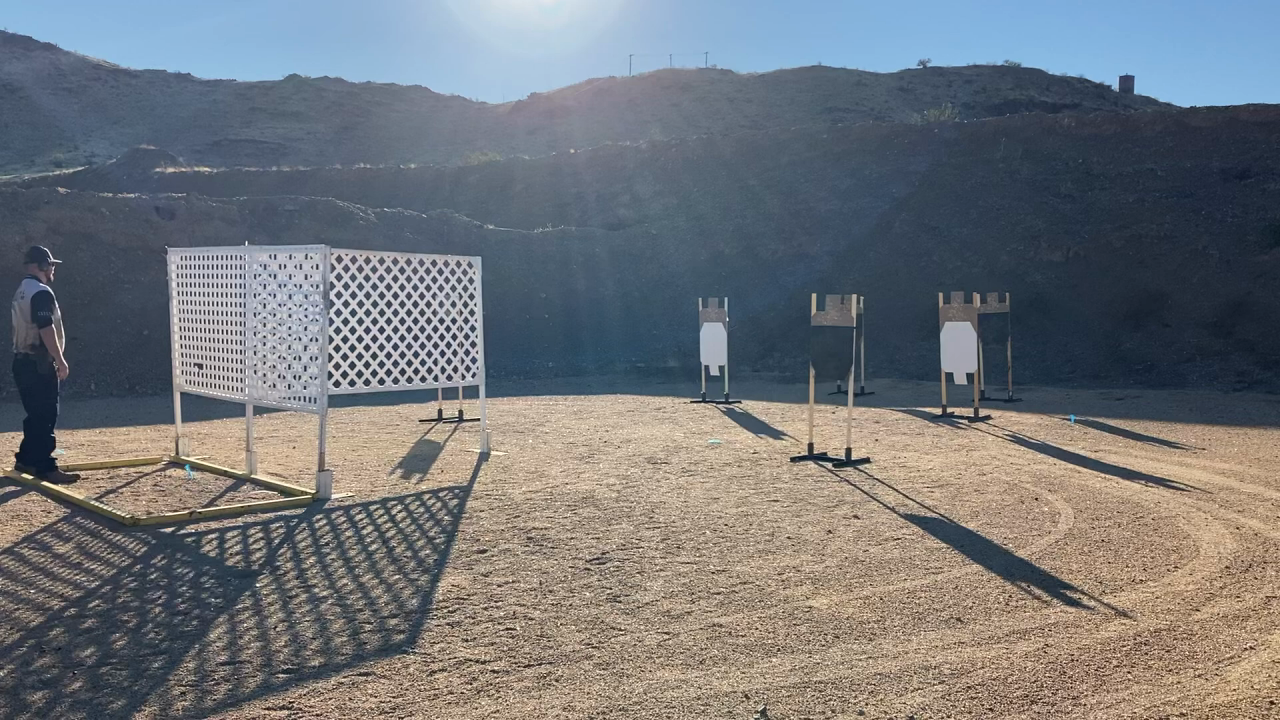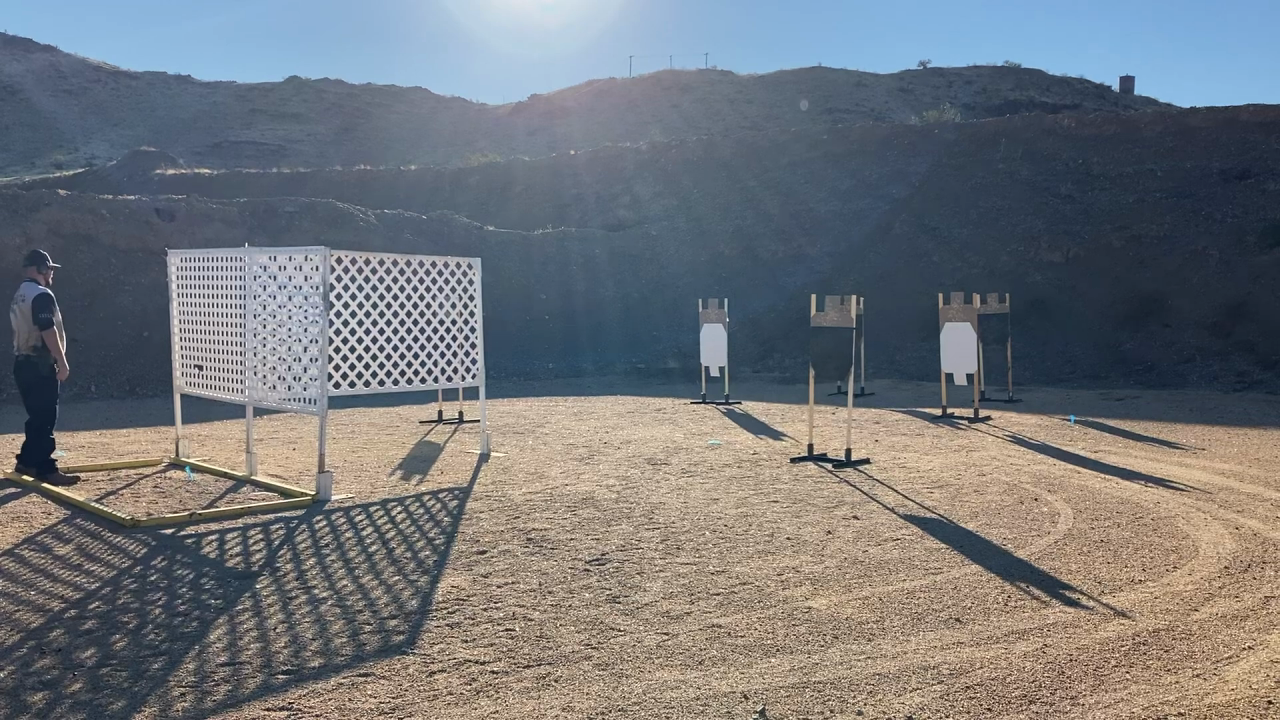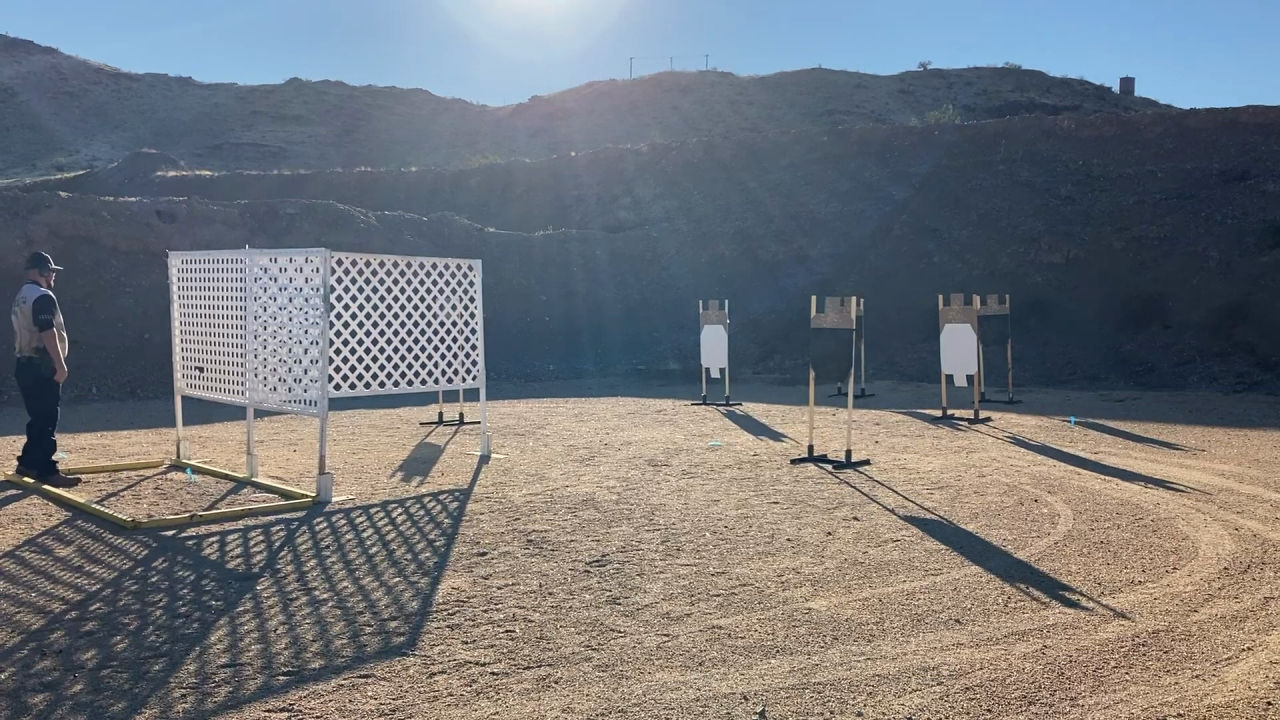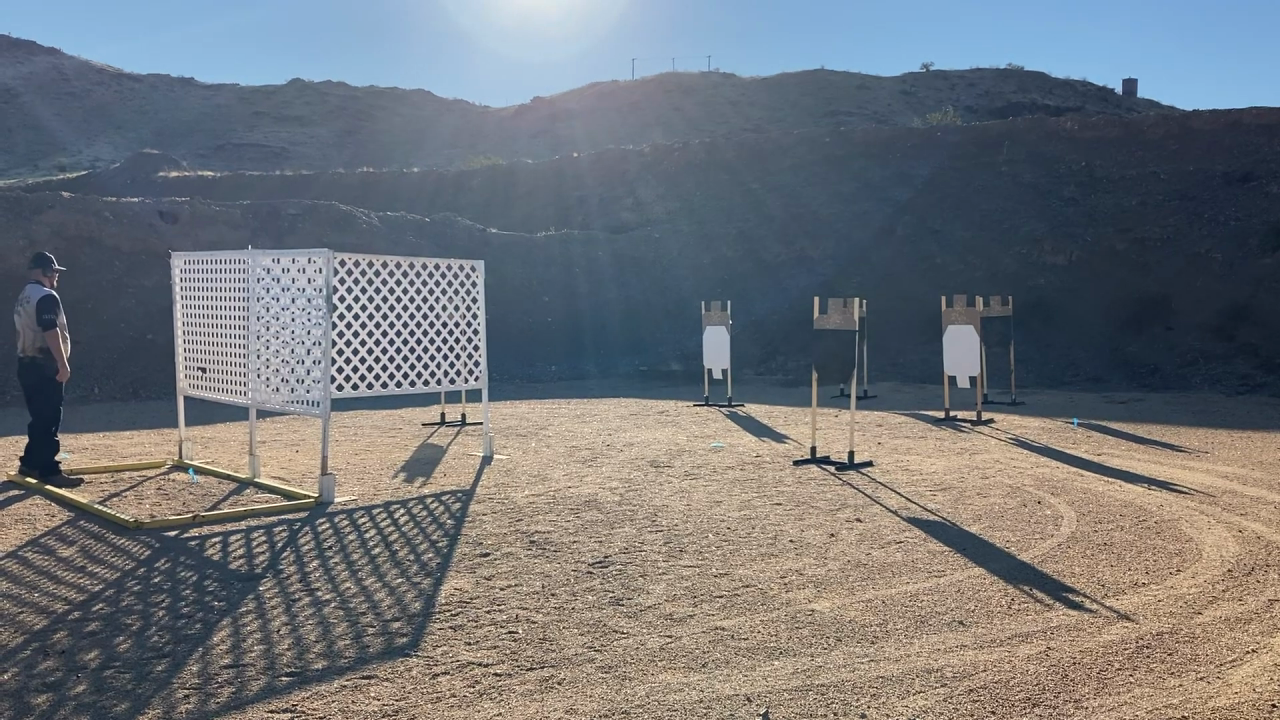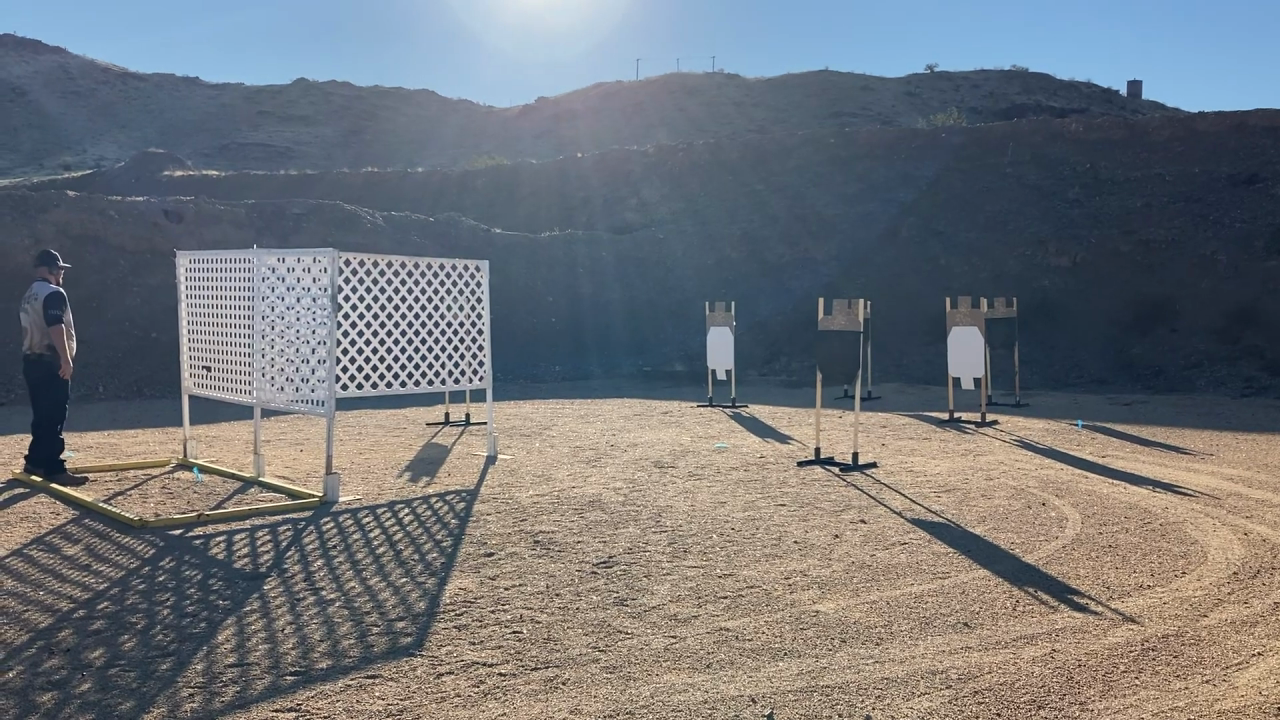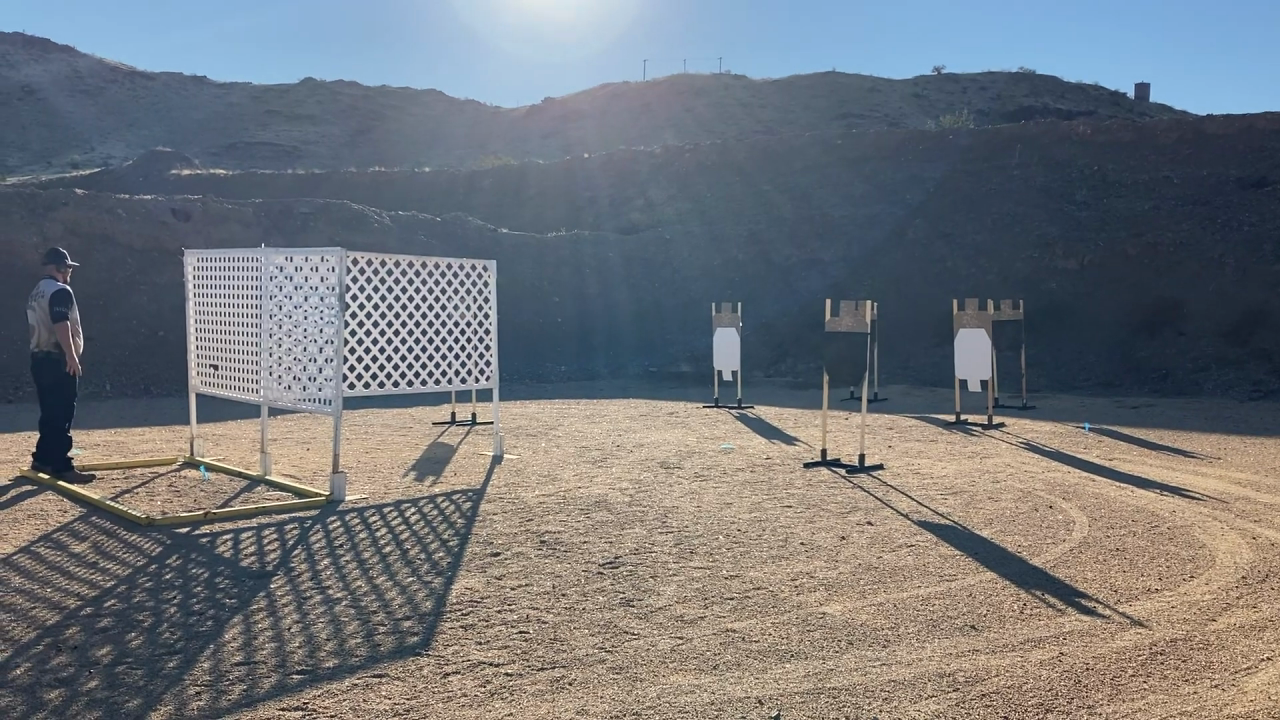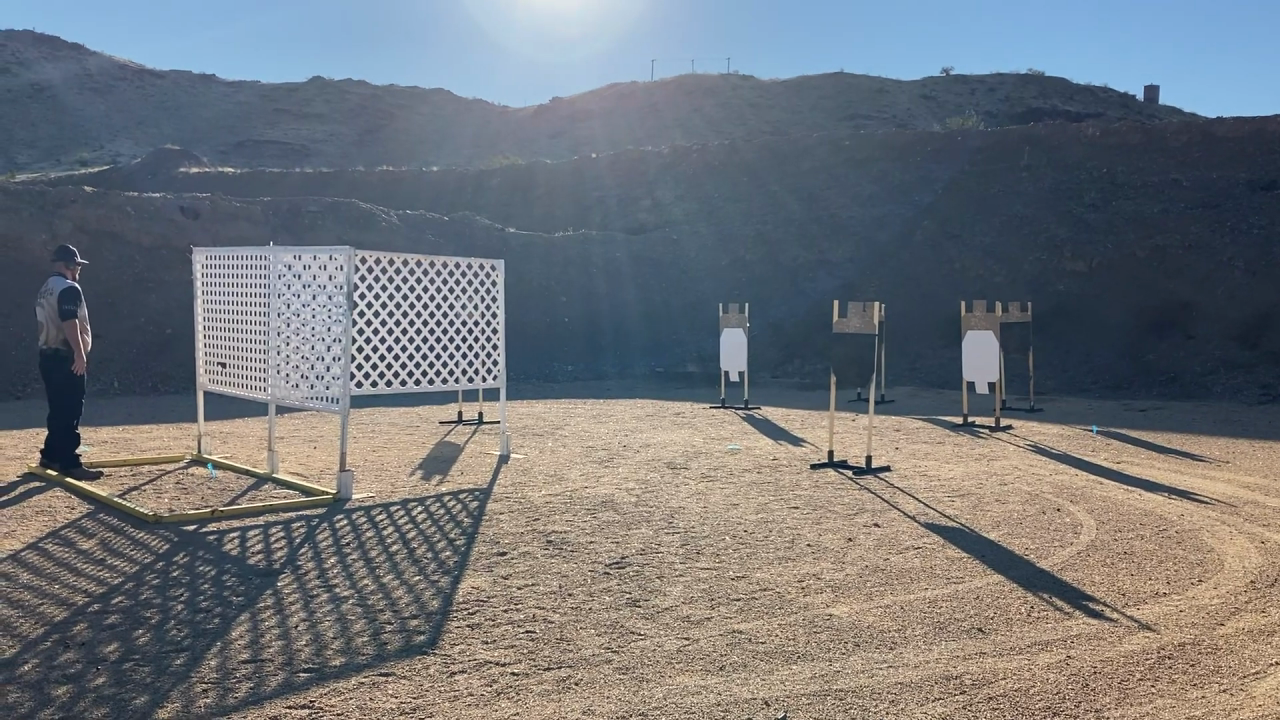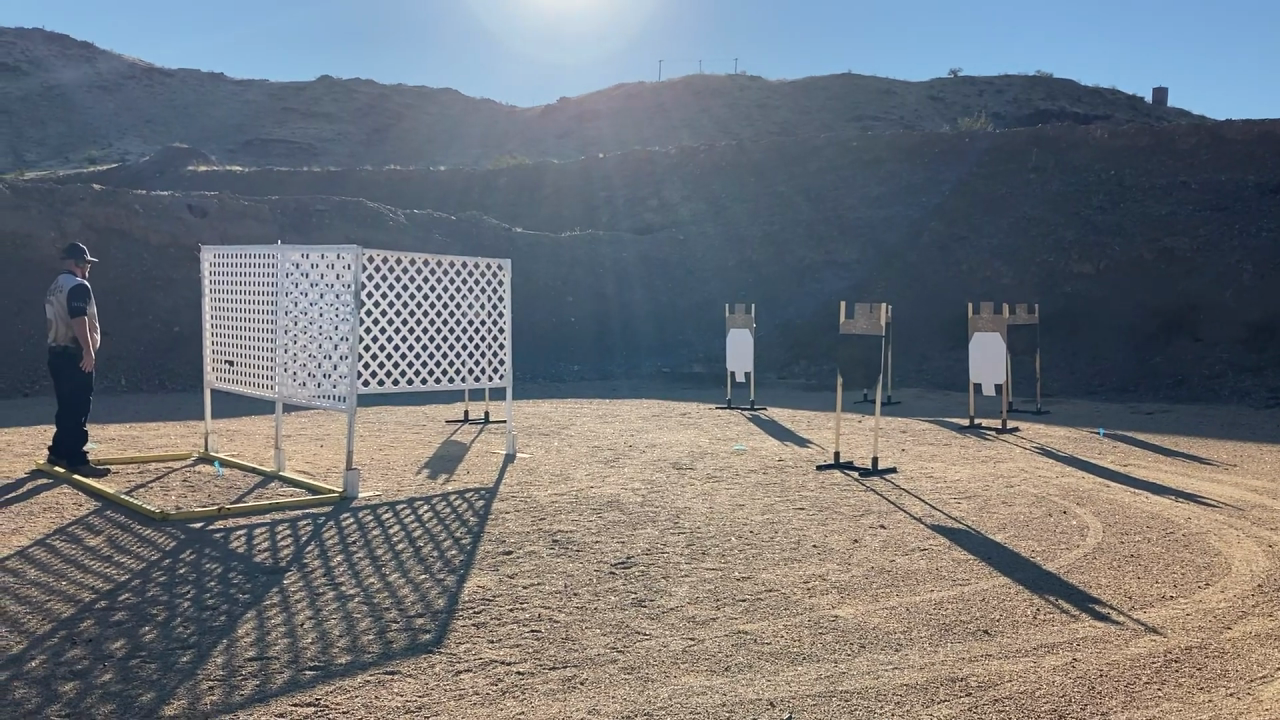
dt=0.4s
person 1, frame 1
left shoulder: (22, 291)
right shoulder: (41, 292)
right elbow: (46, 329)
right wrist: (60, 360)
left hip: (23, 361)
right hip: (38, 363)
left knee: (35, 415)
right knee: (45, 416)
left ankle: (26, 460)
right ankle: (45, 467)
person 1, frame 2
left shoulder: (19, 296)
right shoulder: (41, 295)
right elbow: (48, 332)
right wrist: (62, 361)
left hip: (23, 363)
right hip: (39, 365)
left knee: (36, 416)
right knee: (45, 417)
left ankle: (27, 461)
right ankle: (45, 469)
person 1, frame 3
left shoulder: (20, 297)
right shoulder: (42, 296)
right elbow: (48, 333)
right wrist: (60, 364)
left hip: (25, 364)
right hip: (41, 366)
left knee: (38, 418)
right knee: (46, 419)
left ankle: (28, 463)
right ankle: (46, 470)
person 1, frame 4
left shoulder: (23, 297)
right shoulder: (47, 296)
right elbow: (51, 333)
right wrist: (63, 363)
left hip: (27, 364)
right hip: (44, 366)
left knee: (39, 418)
right knee: (49, 419)
left ankle: (30, 464)
right ankle: (49, 471)
person 1, frame 5
left shoulder: (29, 295)
right shoulder: (53, 293)
right elbow: (56, 328)
right wrist: (66, 359)
left hip: (32, 361)
right hip: (51, 363)
left knee: (42, 415)
right knee: (54, 417)
left ankle: (35, 462)
right ankle: (54, 469)
person 1, frame 6
left shoulder: (36, 292)
right shoulder: (60, 291)
right elbow: (61, 325)
right wrist: (72, 356)
left hip: (40, 359)
right hip: (58, 360)
left knee: (50, 413)
right knee: (62, 414)
left ankle: (43, 459)
right ankle: (61, 466)
person 1, frame 7
left shoulder: (45, 289)
right shoulder: (69, 288)
right elbow: (70, 323)
right wrist: (79, 353)
left hip: (48, 356)
right hip: (66, 358)
left knee: (58, 410)
right knee: (70, 412)
left ankle: (51, 456)
right ankle: (69, 463)
person 1, frame 8
left shoulder: (55, 286)
right shoulder: (78, 286)
right elbow: (79, 320)
right wrist: (88, 350)
left hip: (57, 353)
right hip: (75, 355)
left knee: (66, 407)
right knee: (78, 409)
left ankle: (59, 453)
right ankle: (76, 460)
